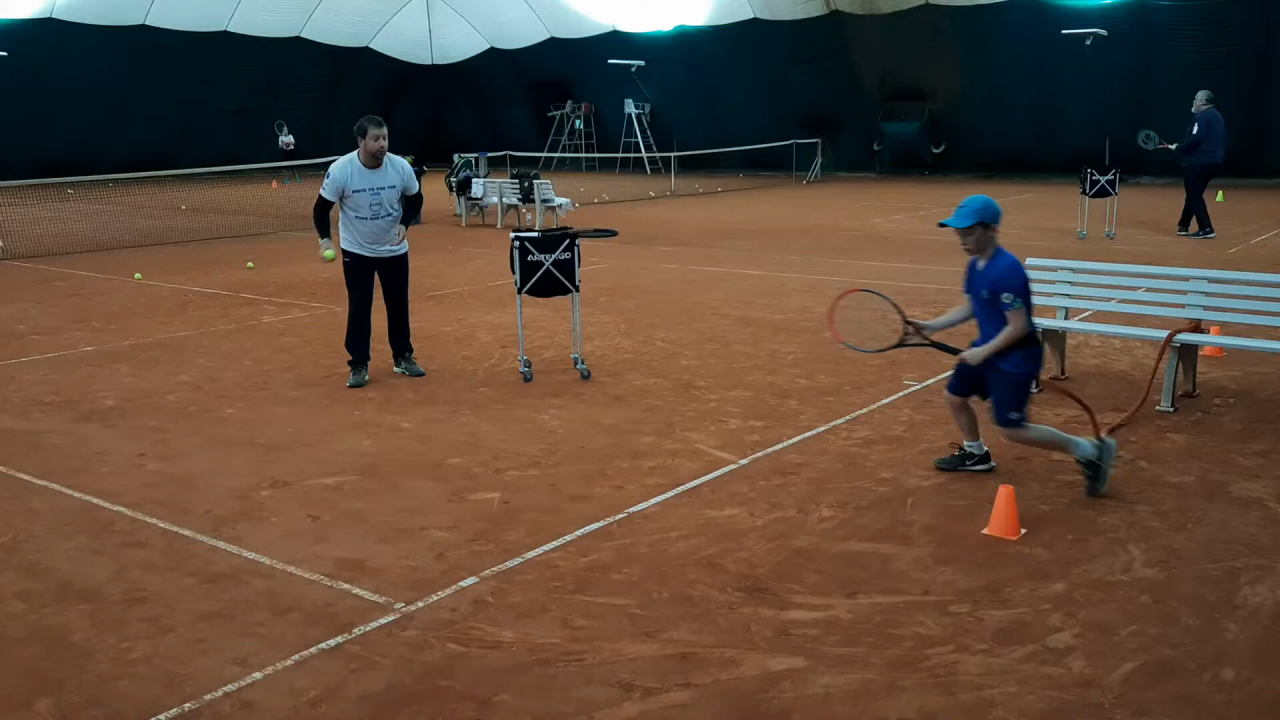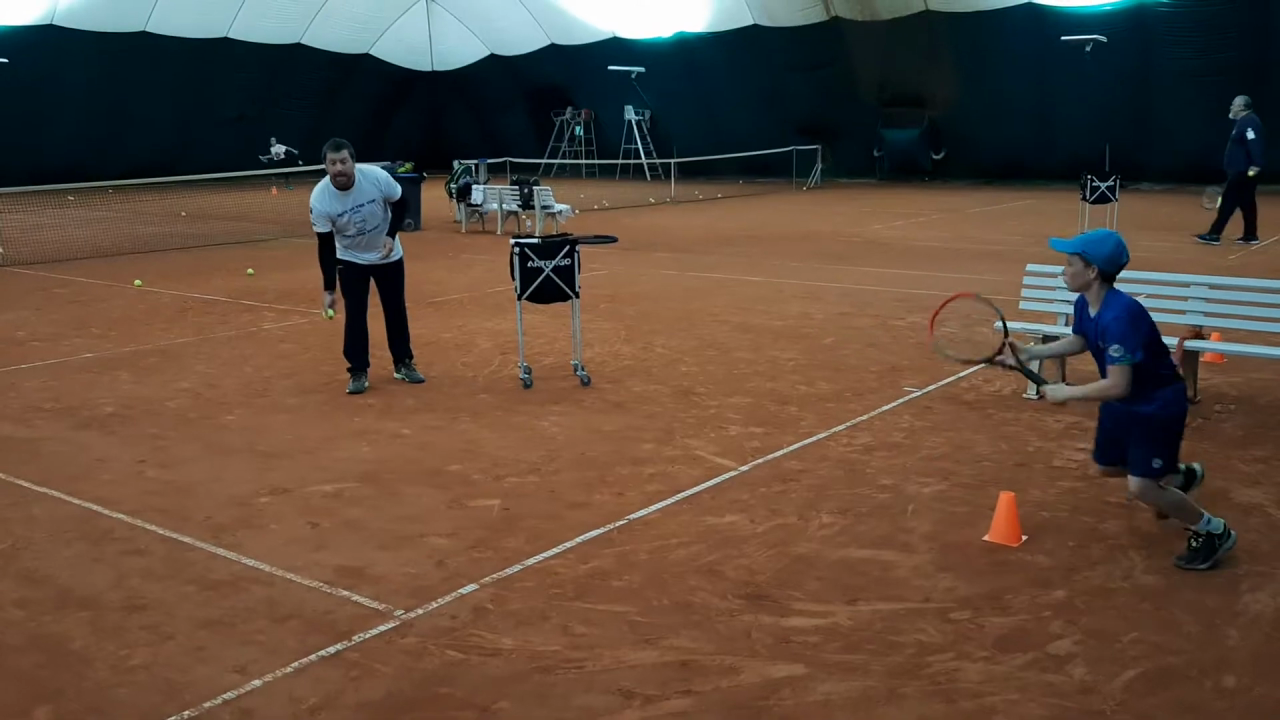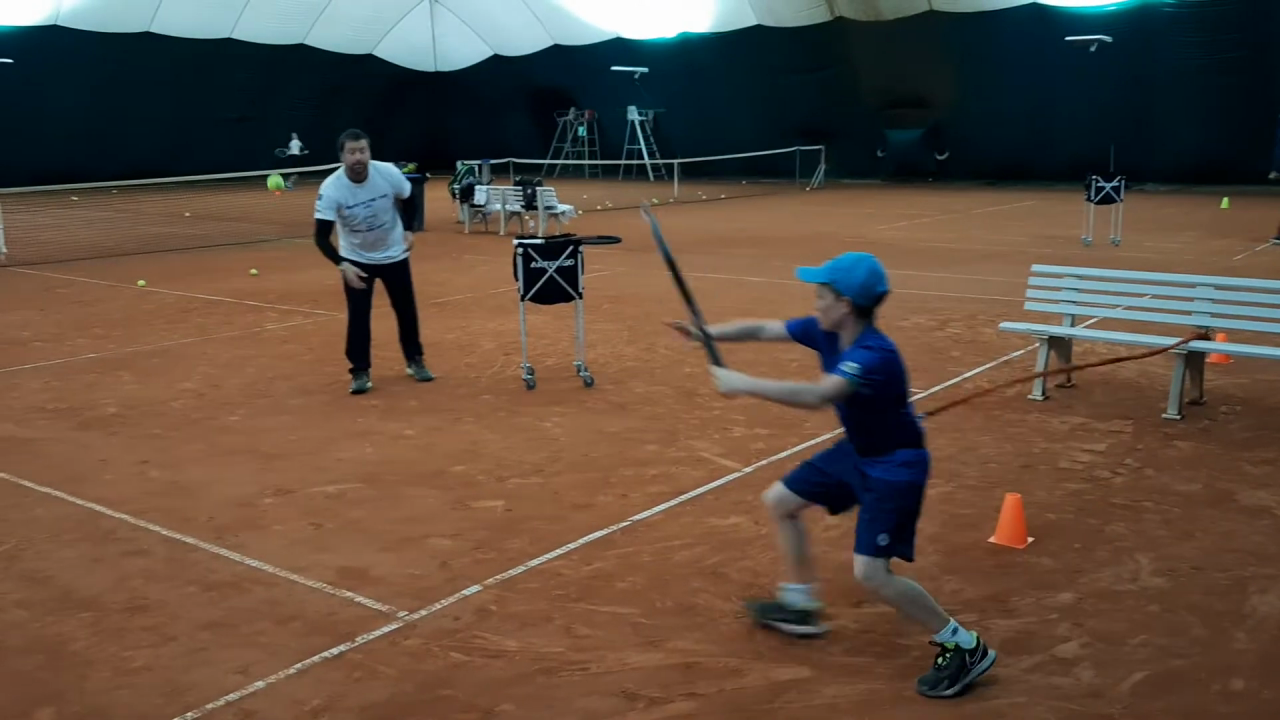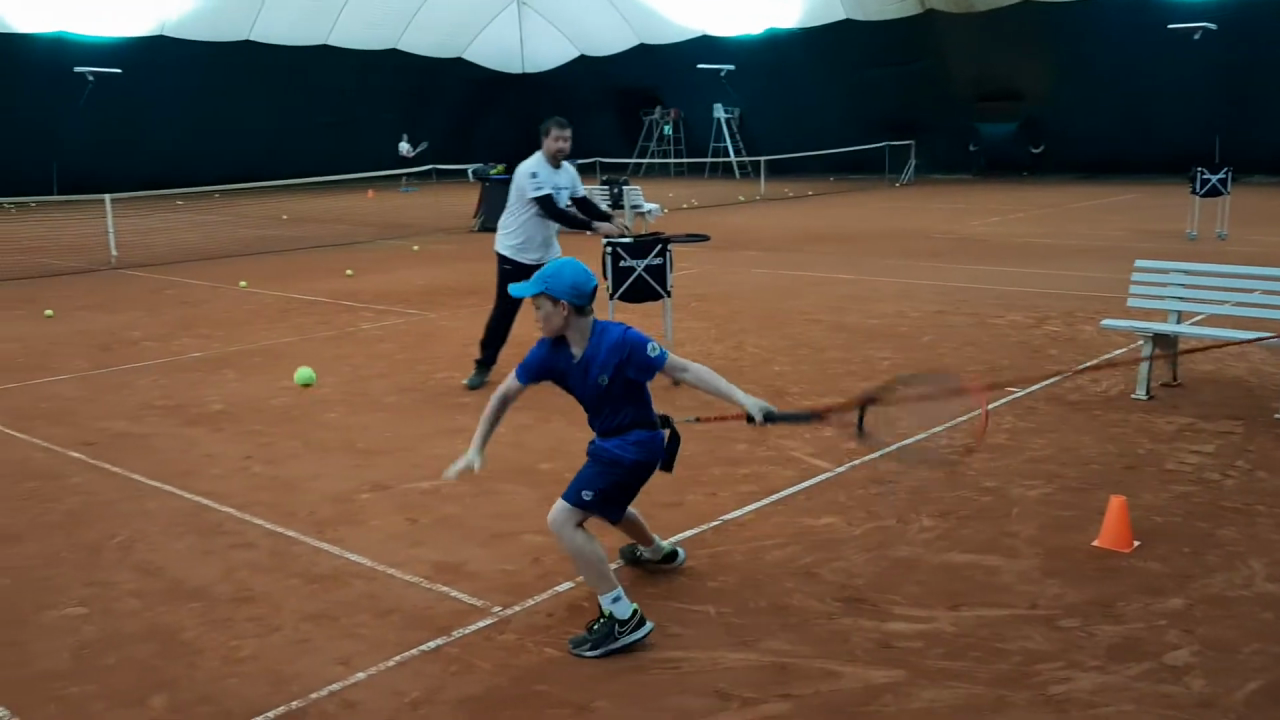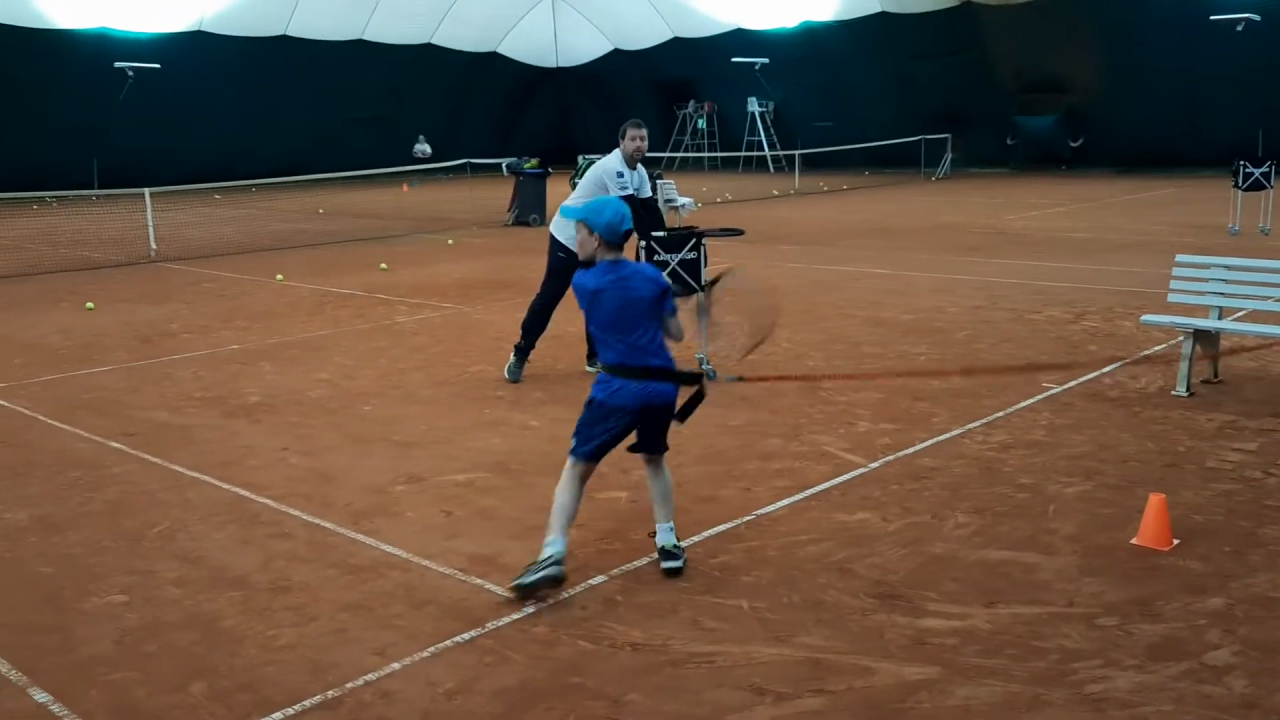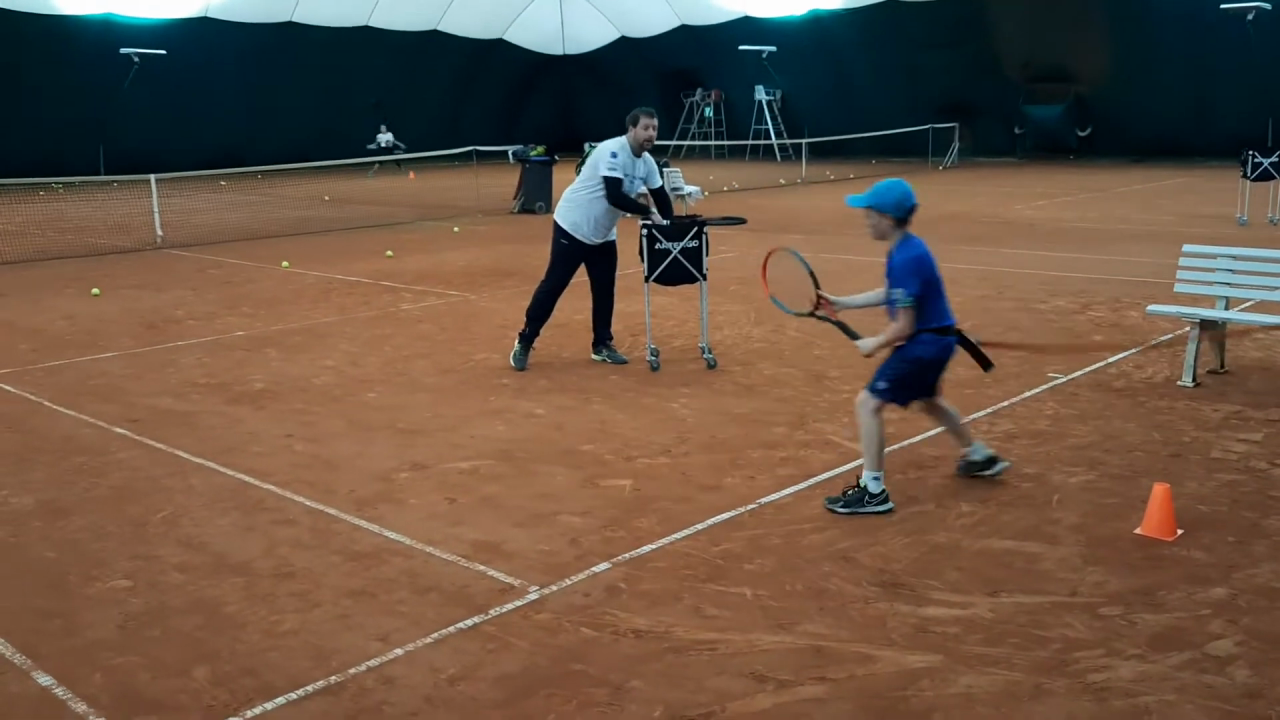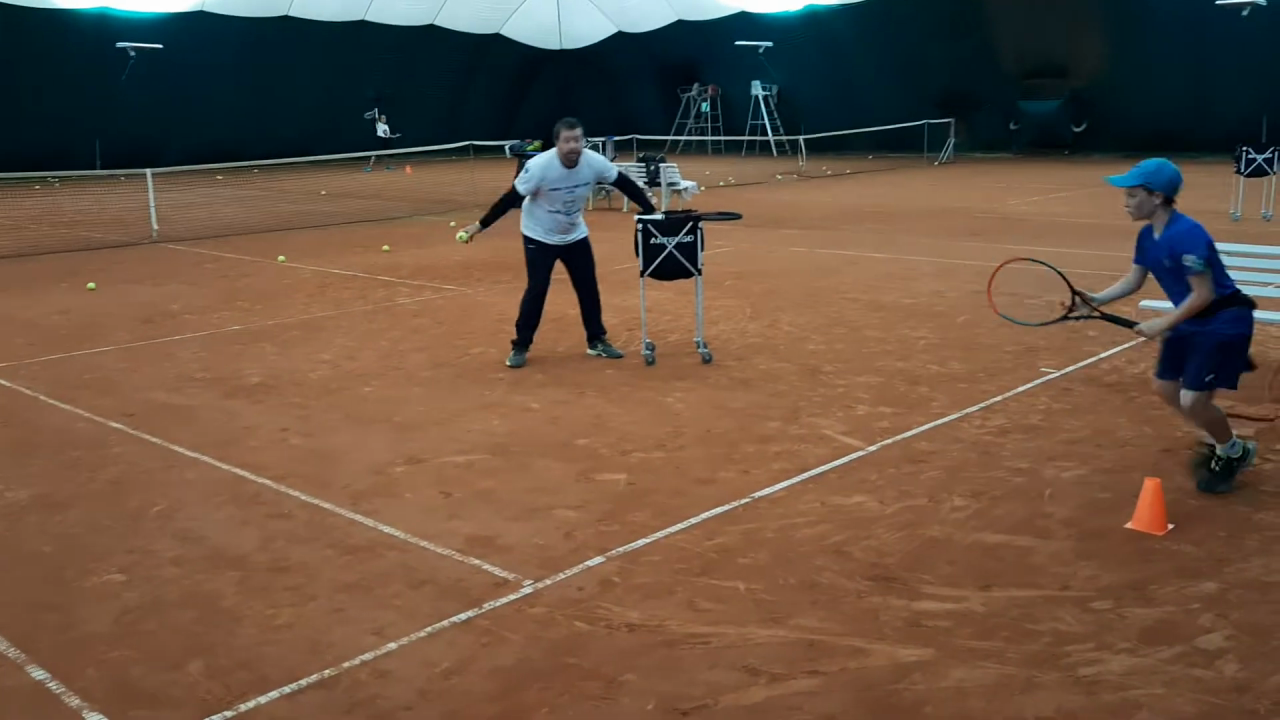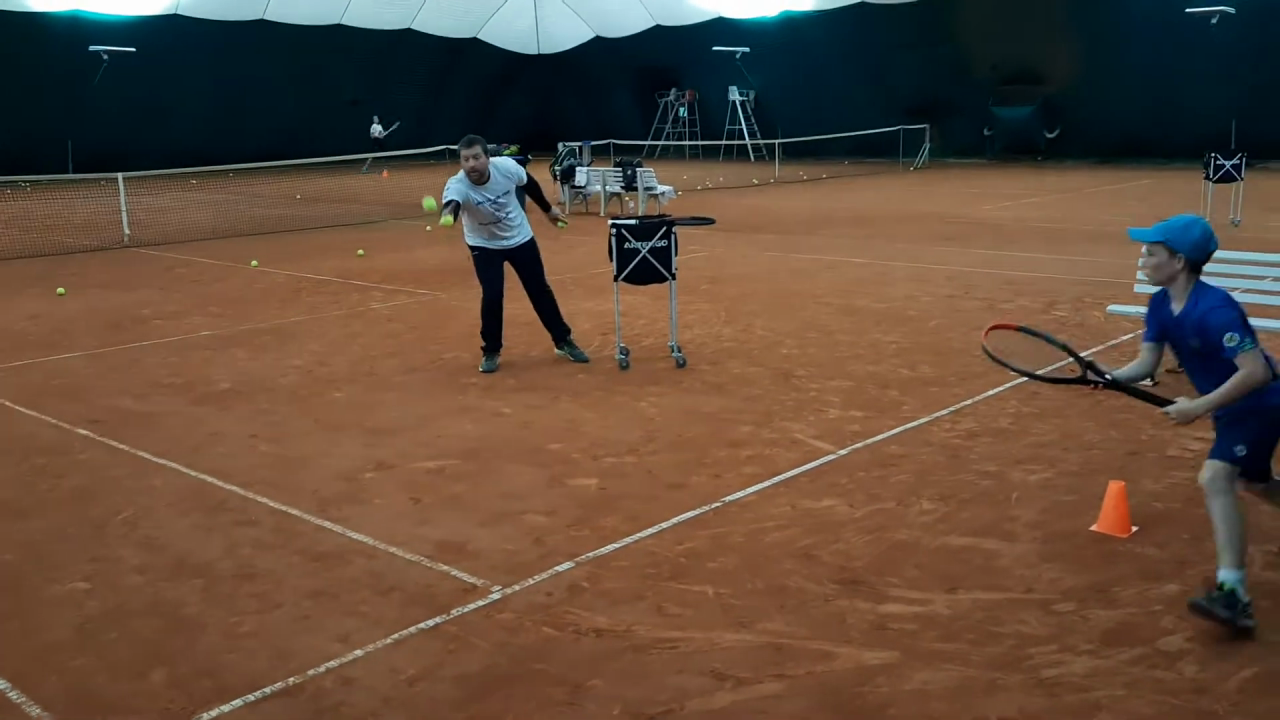
dt=0.7s
person 1, frame 1
left shoulder: (1007, 271)
right shoulder: (975, 266)
left elbow: (1019, 326)
right elbow: (968, 309)
left wrist: (984, 352)
right wrist: (930, 326)
left hip: (1016, 357)
right hip: (988, 351)
left knee: (1013, 431)
right knee: (955, 398)
left ankle: (1092, 451)
right ankle: (976, 453)
person 1, frame 2
left shoulder: (1120, 317)
right shoulder: (1084, 305)
left elbow: (1117, 386)
right elbow: (1077, 343)
left wrist: (1067, 393)
right wrist: (1030, 353)
left hip: (1158, 402)
right hip: (1124, 399)
left knee: (1140, 486)
right knee: (1110, 466)
left ankle: (1213, 531)
right ankle: (1181, 476)
person 1, frame 3
left shoulder: (875, 356)
right shoulder: (824, 331)
left elbow: (816, 396)
right elbow: (761, 331)
left wrist: (747, 384)
right wrist: (703, 329)
left hip: (895, 467)
right hip: (852, 454)
left knee: (870, 571)
right knee: (778, 500)
left ankle: (962, 646)
right ankle: (800, 603)
person 1, frame 4
left shoulder: (620, 341)
right shoulder: (548, 351)
left elbow: (684, 369)
right elbow: (504, 394)
left wrist: (743, 399)
right wrist: (475, 448)
left hip: (635, 444)
right hip: (610, 441)
left knee: (562, 521)
right knee: (598, 502)
left ankle: (623, 618)
right ankle: (659, 551)
person 1, frame 5
left shoulder: (585, 283)
right shoulder: (652, 277)
right elbow: (676, 334)
left hip: (617, 389)
right hip: (662, 387)
left knee: (575, 471)
right knee: (653, 458)
left ankle: (550, 559)
right ankle: (668, 544)
person 1, frame 6
left shoulder: (905, 260)
right shoulder: (910, 249)
left elbow: (904, 325)
right elbow: (888, 297)
left wrist: (874, 344)
right wrist: (842, 302)
left hip: (924, 343)
right hip: (934, 338)
left knee: (867, 404)
right knee: (927, 401)
left ankle: (873, 491)
right ankle: (981, 457)
person 1, frame 7
left shoulder: (1187, 234)
right shoulder: (1148, 235)
left elbow: (1205, 293)
right elbow: (1134, 281)
left wrist: (1165, 325)
right wrist: (1096, 298)
left hip: (1224, 319)
right hip: (1192, 322)
left knee: (1192, 401)
right knee: (1165, 388)
left ankle: (1231, 453)
right ankle: (1225, 446)
person 1, frame 8
left shoulder: (1214, 307)
right shoulder: (1160, 302)
right elbow: (1147, 362)
left wrist: (1201, 407)
right wrist: (1112, 377)
right hip: (1230, 404)
left knee: (1214, 479)
left ankle: (1232, 592)
person 2, frame 1
left shoulder: (400, 166)
right shoulder: (340, 170)
left elbow: (415, 199)
right elbow: (322, 207)
left wrist: (404, 223)
right wrist: (325, 238)
left hip: (394, 250)
right hip: (357, 251)
left knee: (399, 304)
right knee: (359, 308)
left ankle: (403, 357)
right ankle: (359, 365)
person 2, frame 2
left shoulder: (377, 177)
right shoulder: (320, 198)
left elbow: (400, 204)
right elbow: (326, 246)
left wrist: (391, 235)
right wrist: (328, 289)
left hip: (388, 255)
right hip: (350, 260)
left knee: (396, 309)
right knee: (355, 314)
left ankle: (403, 363)
right ankle: (358, 371)
person 2, frame 3
left shoulder: (388, 173)
right shoulder: (330, 189)
left elbow: (407, 199)
right elbow: (322, 236)
left wrist: (408, 230)
right wrist: (342, 265)
left hip: (394, 254)
right hip: (355, 259)
left knee: (407, 308)
right knee: (359, 316)
left ankle: (414, 360)
right ankle: (361, 372)
person 2, frame 4
left shoulder: (568, 171)
right shoulder: (530, 170)
left elbow: (583, 203)
right elbow: (553, 212)
left wrist: (609, 219)
right wrist: (595, 226)
left hip: (548, 254)
right hip: (516, 253)
right knee: (504, 311)
right ankle: (483, 366)
person 2, frame 5
left shoulder: (639, 172)
right shoulder: (613, 168)
left elbow: (651, 209)
right elbow: (635, 212)
right hip: (568, 239)
right knee: (548, 298)
left ankle: (595, 357)
right ankle: (520, 355)
person 2, frame 6
left shoulder: (647, 162)
right shoulder: (612, 151)
left elbow: (661, 197)
right elbow: (615, 197)
right wrist: (650, 215)
left hip: (603, 234)
right hip: (573, 227)
left knee: (604, 289)
right knee: (553, 285)
left ankle: (601, 345)
right ankle: (524, 342)
person 2, frame 7
left shoulder: (593, 161)
right shoulder: (536, 167)
left elbow: (623, 182)
right elbow: (510, 199)
left wrist: (650, 209)
right wrist: (480, 225)
left hip: (574, 234)
right hip: (539, 236)
left knee: (588, 286)
right knee: (537, 289)
left ankle: (596, 340)
right ankle: (520, 346)
person 2, frame 8
left shoulder: (505, 166)
right shoulder: (457, 186)
left elbow: (529, 183)
right elbow: (450, 208)
left wrist: (548, 209)
right wrist: (447, 215)
left hip: (520, 237)
right hip: (484, 244)
left knee: (539, 288)
right knee: (492, 294)
left ankle: (563, 340)
right ankle: (491, 351)
